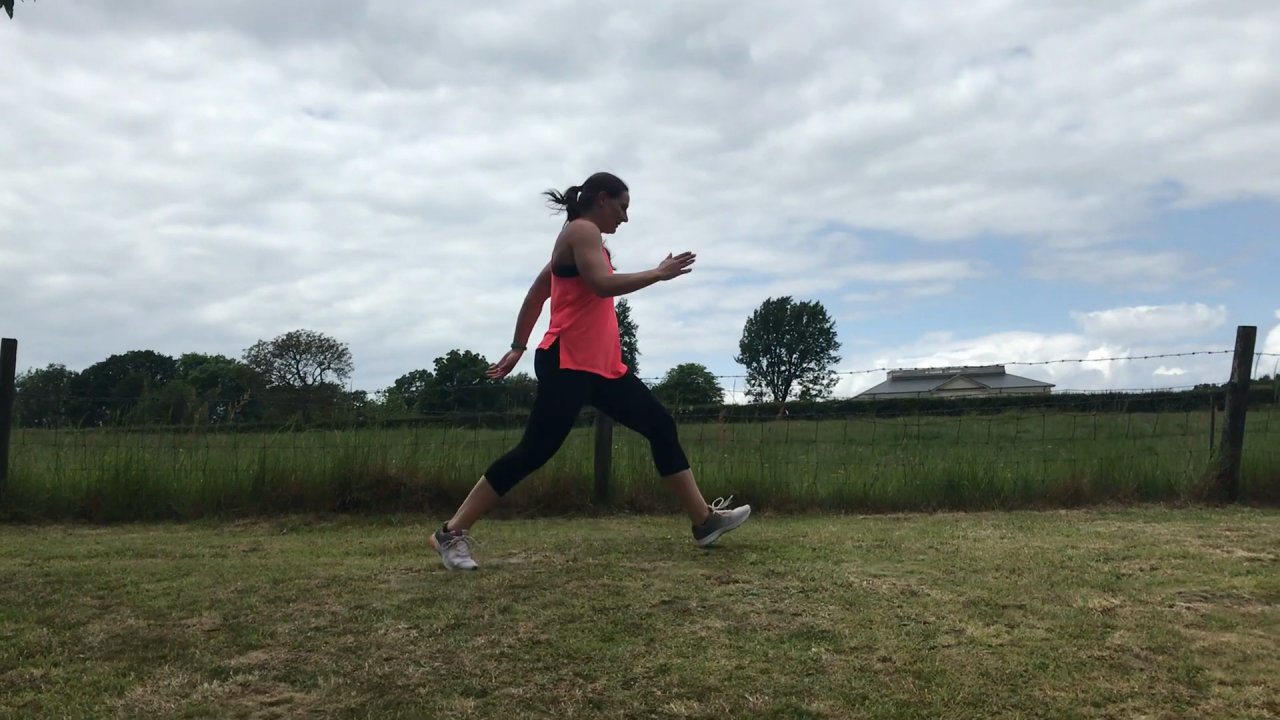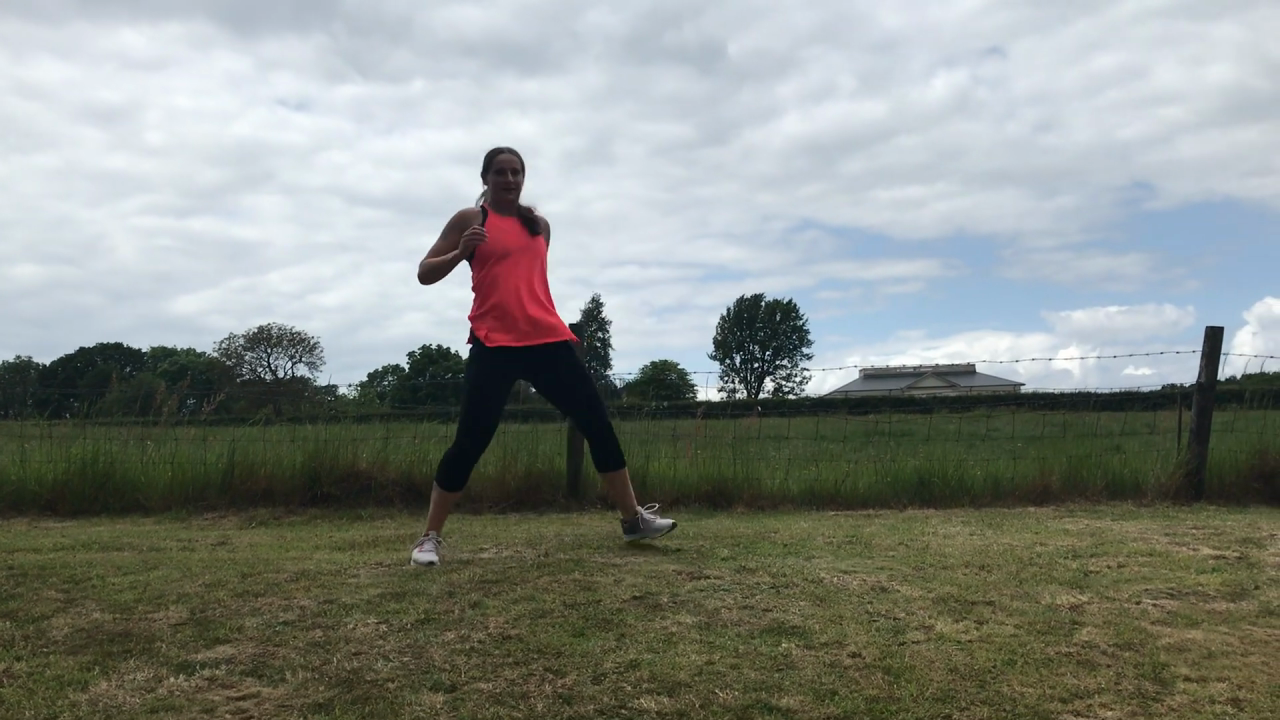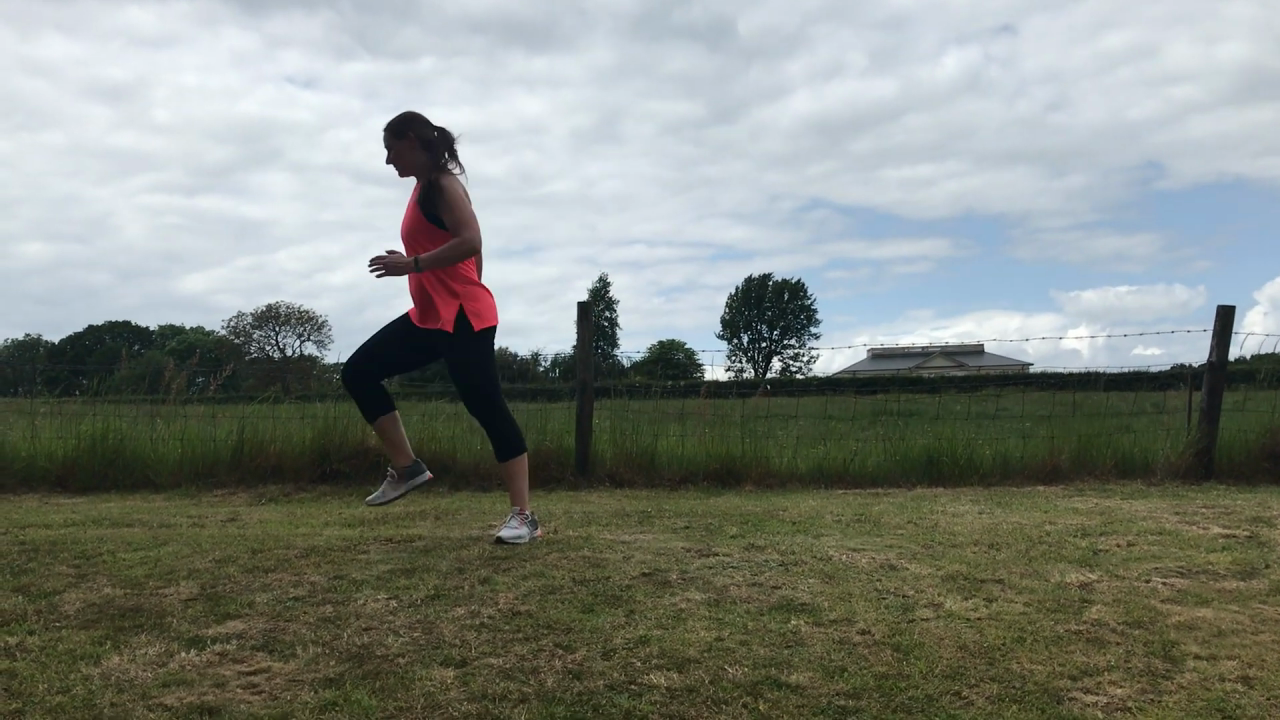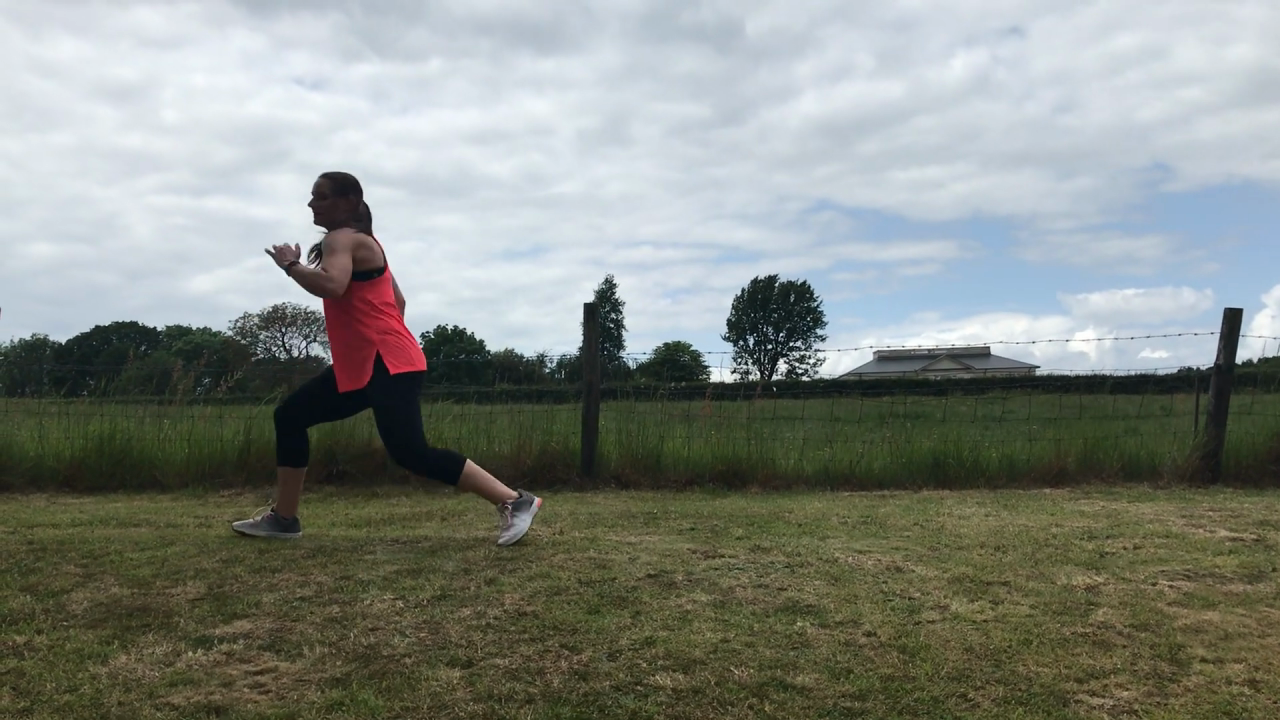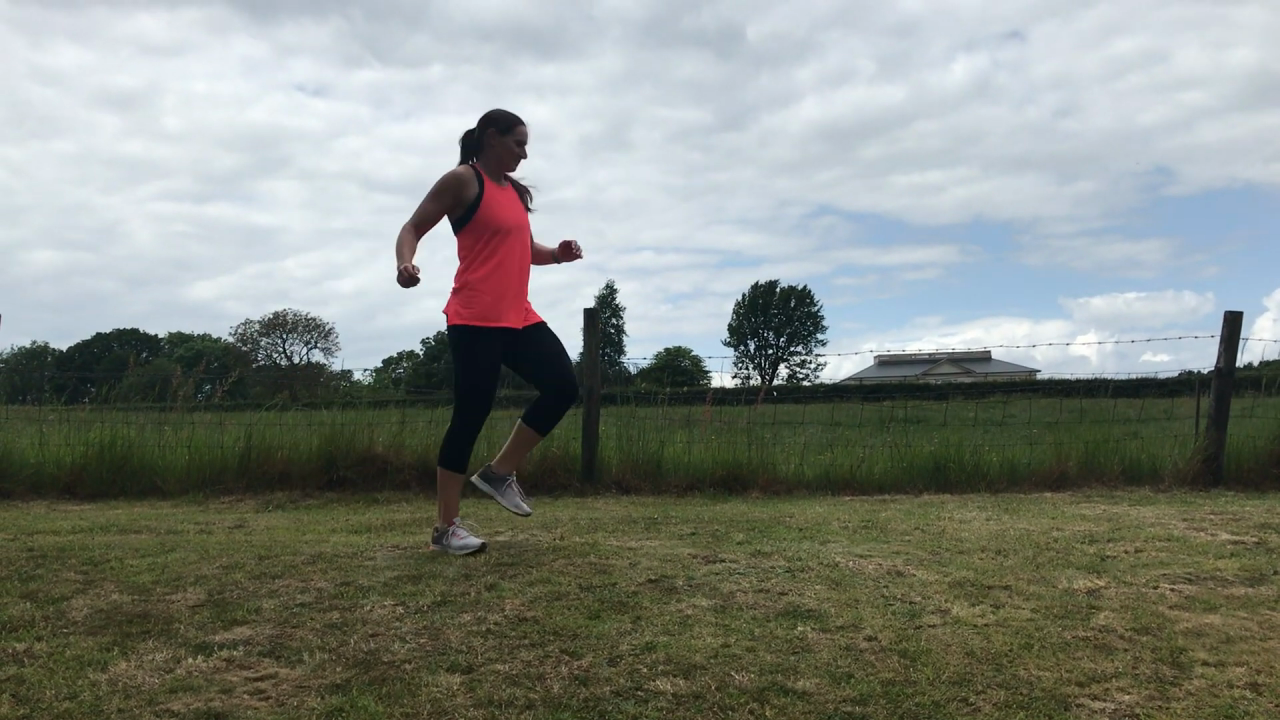
dt=1s
person 1, frame 1
left shoulder: (586, 237)
right shoulder: (583, 231)
left elbow: (534, 295)
right elbow: (603, 284)
left wrist: (518, 348)
right wrist: (661, 274)
left hip: (602, 364)
right hip: (567, 361)
left knee: (660, 423)
right knee: (535, 451)
left ankle: (704, 520)
right ankle: (452, 533)
person 1, frame 2
left shoulder: (538, 223)
right shoulder: (470, 219)
right elbow: (425, 273)
right wrist: (460, 252)
left hip: (549, 339)
right hip: (493, 343)
left knee: (596, 421)
right knee: (471, 440)
left ankle: (633, 517)
right ankle: (430, 536)
person 1, frame 3
left shoulder: (443, 185)
right shoulder: (423, 186)
left elbow: (469, 240)
left wrist: (413, 265)
left hip: (464, 316)
right hip: (427, 315)
left knee: (487, 409)
right knee: (357, 372)
left ankle: (523, 515)
right ankle: (406, 467)
person 1, frame 4
left shoulder: (340, 239)
right shoulder: (360, 242)
left elbow: (331, 286)
right elbow: (397, 299)
left wrist: (292, 264)
left hip: (388, 364)
right hip: (360, 366)
left knee: (411, 452)
right knee: (289, 415)
left ankle: (515, 502)
right ankle: (283, 516)
person 1, frame 5
left shoulder: (516, 191)
right shoulder: (462, 181)
right elbow: (413, 228)
left wrist: (560, 253)
right wrist: (405, 263)
left hip: (519, 317)
right hip: (475, 318)
left knee: (564, 386)
right knee: (470, 416)
left ankle: (499, 471)
right ankle: (446, 527)
